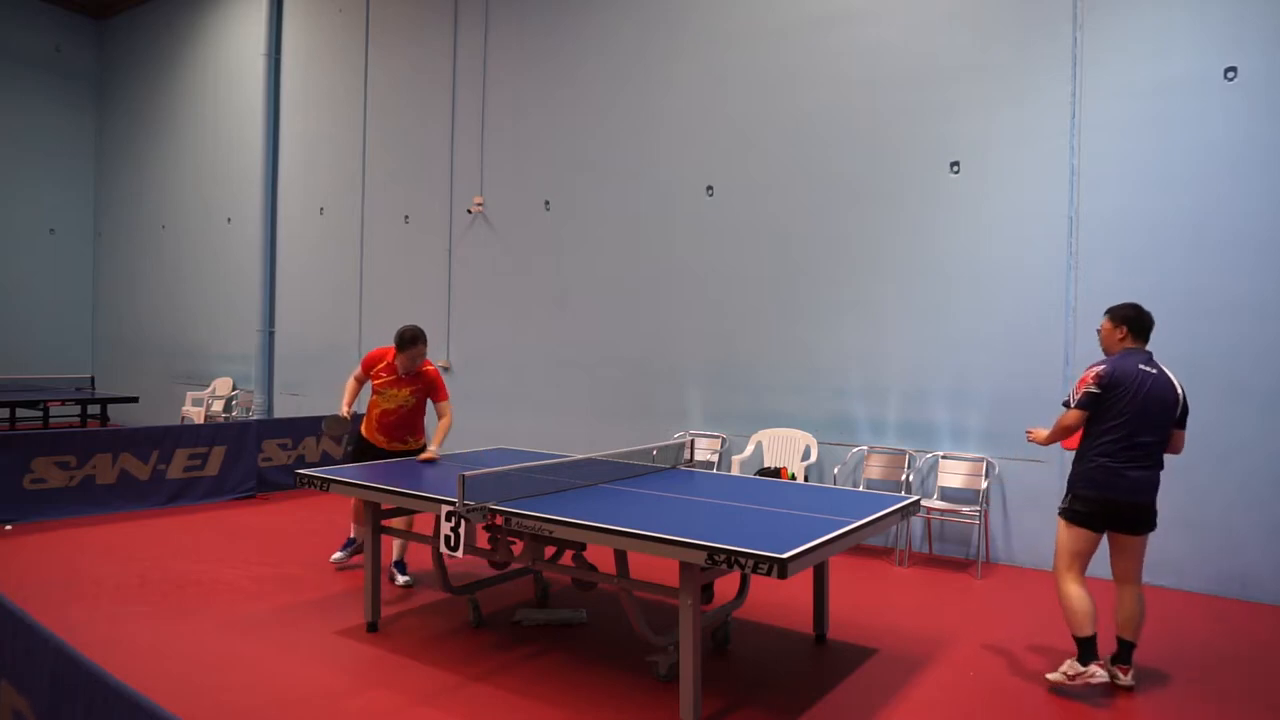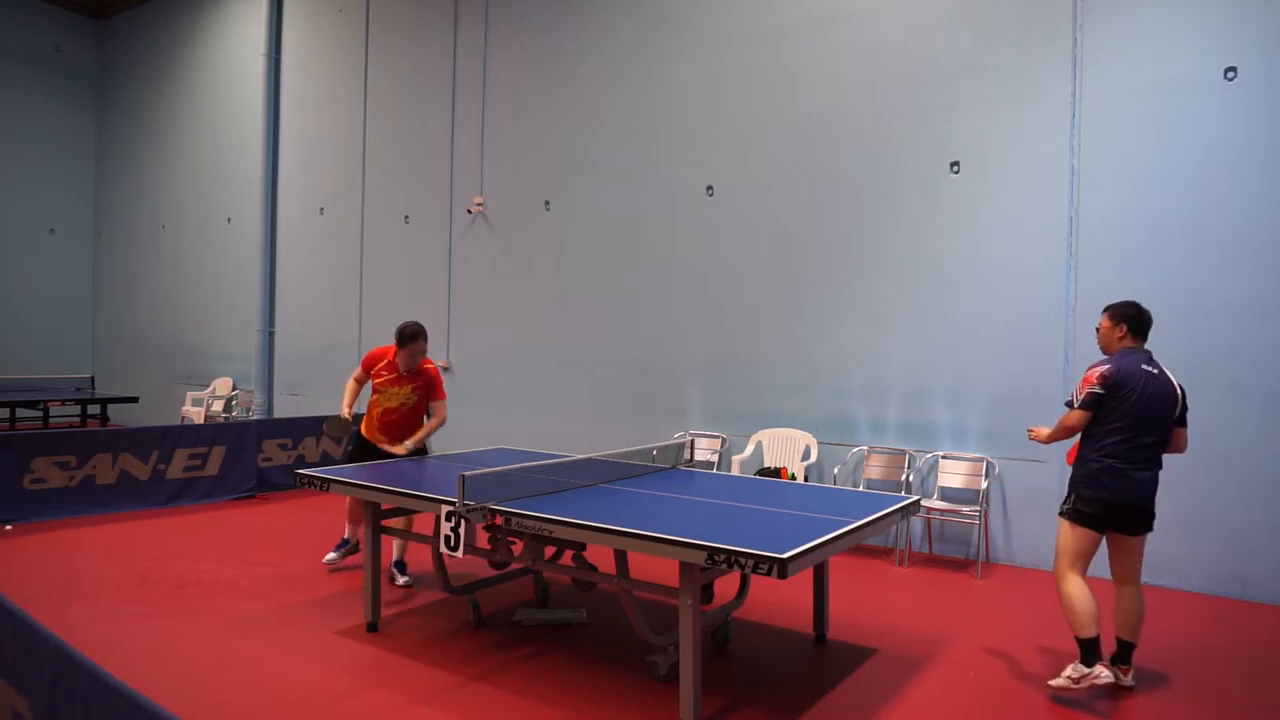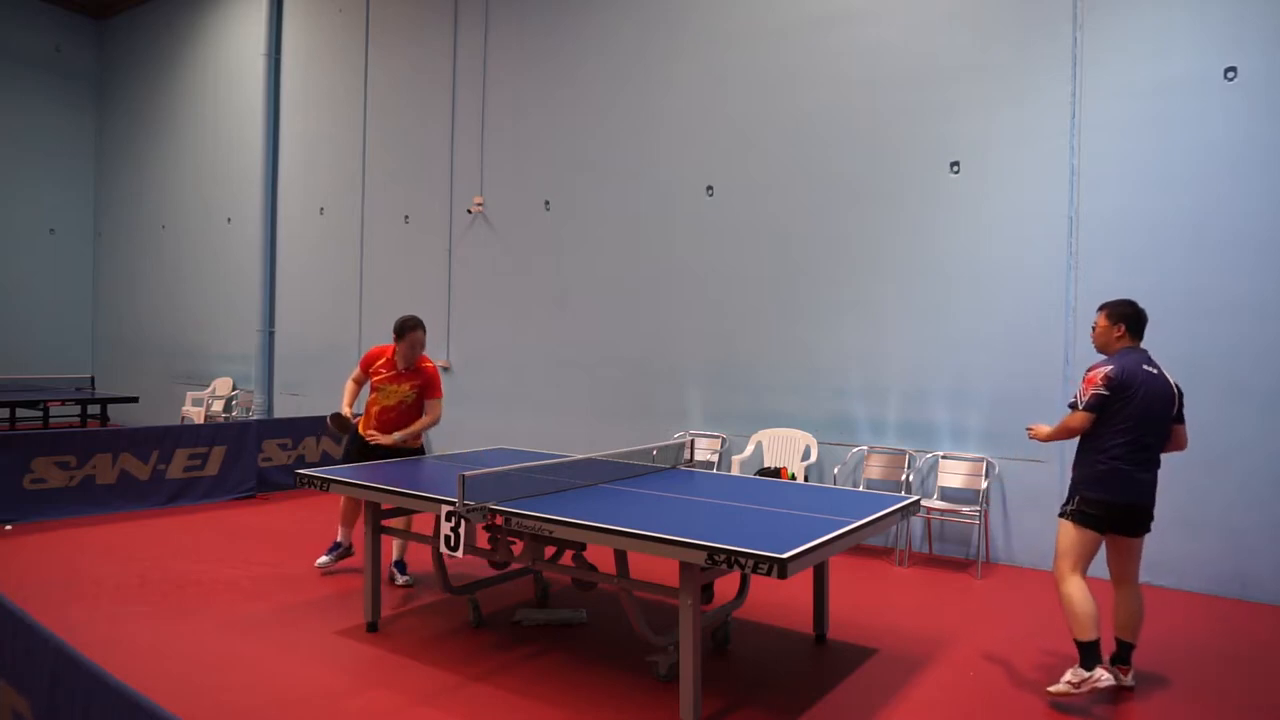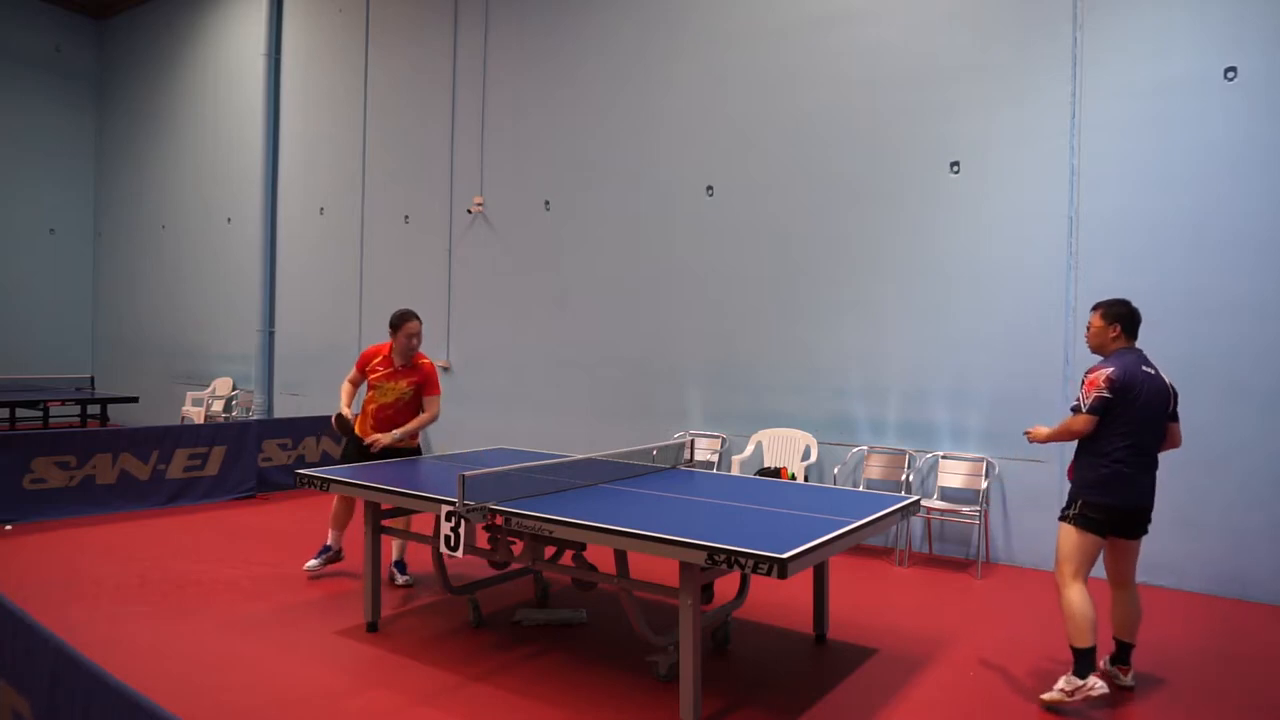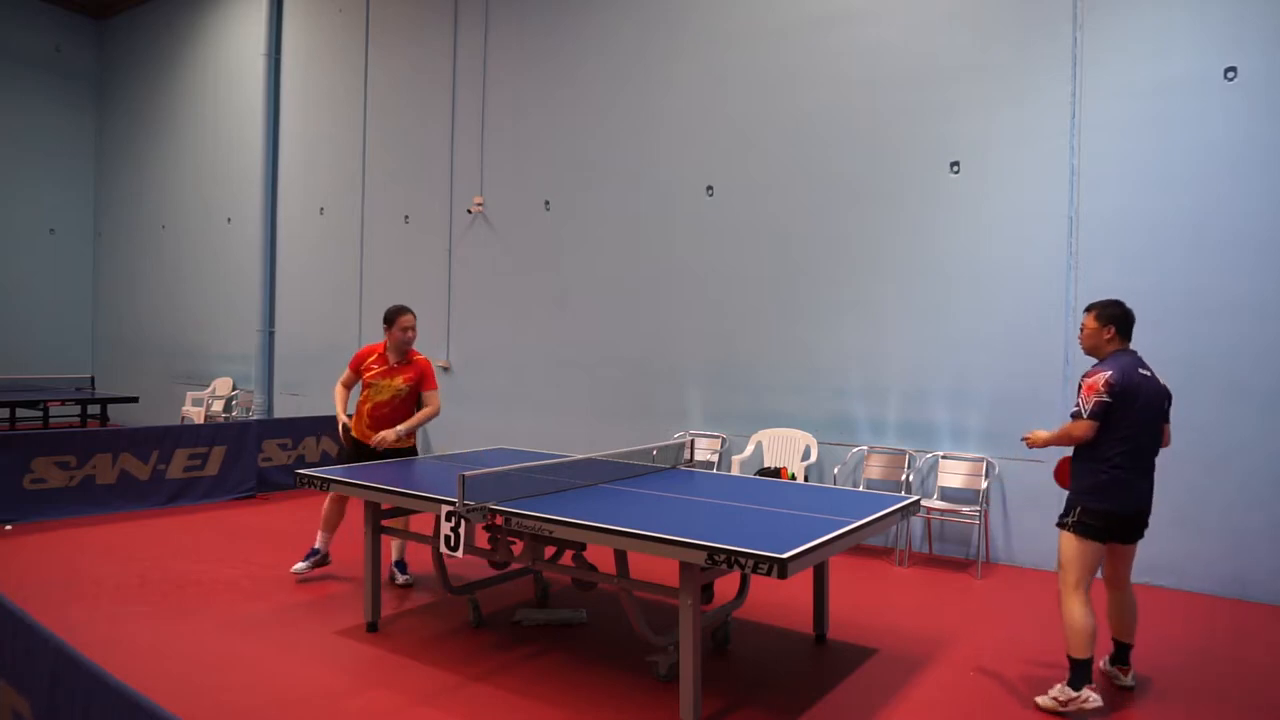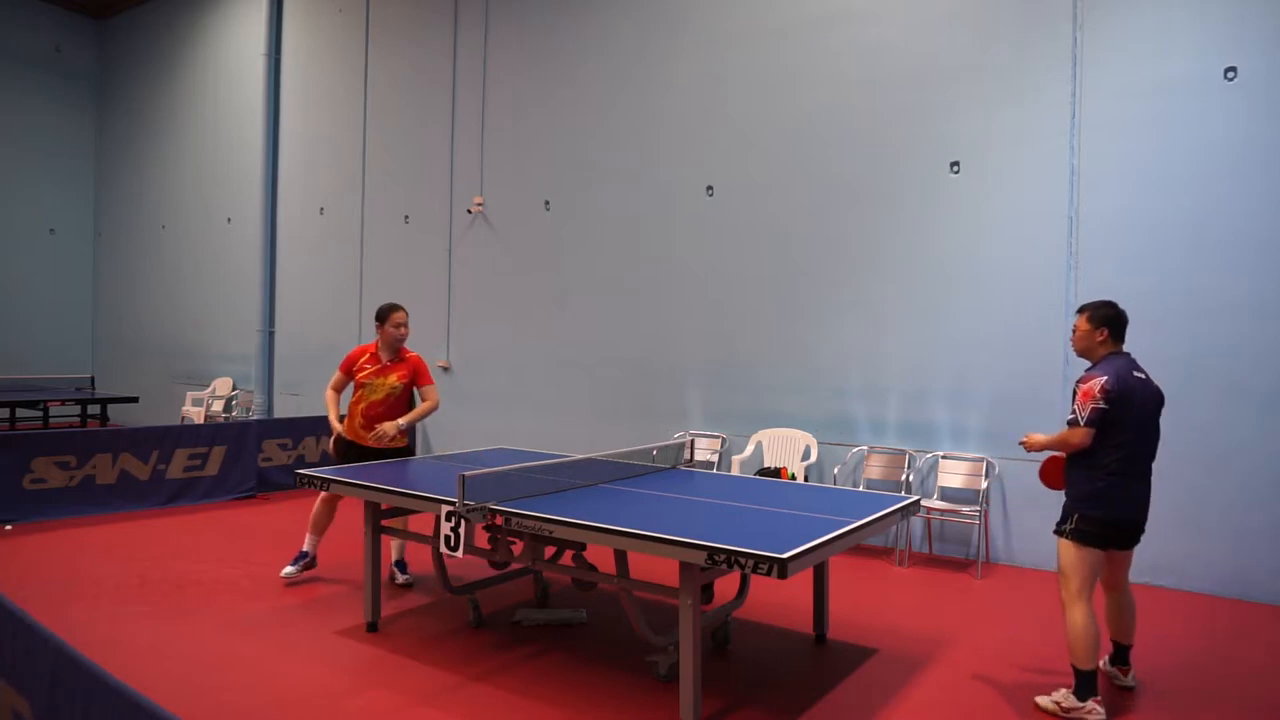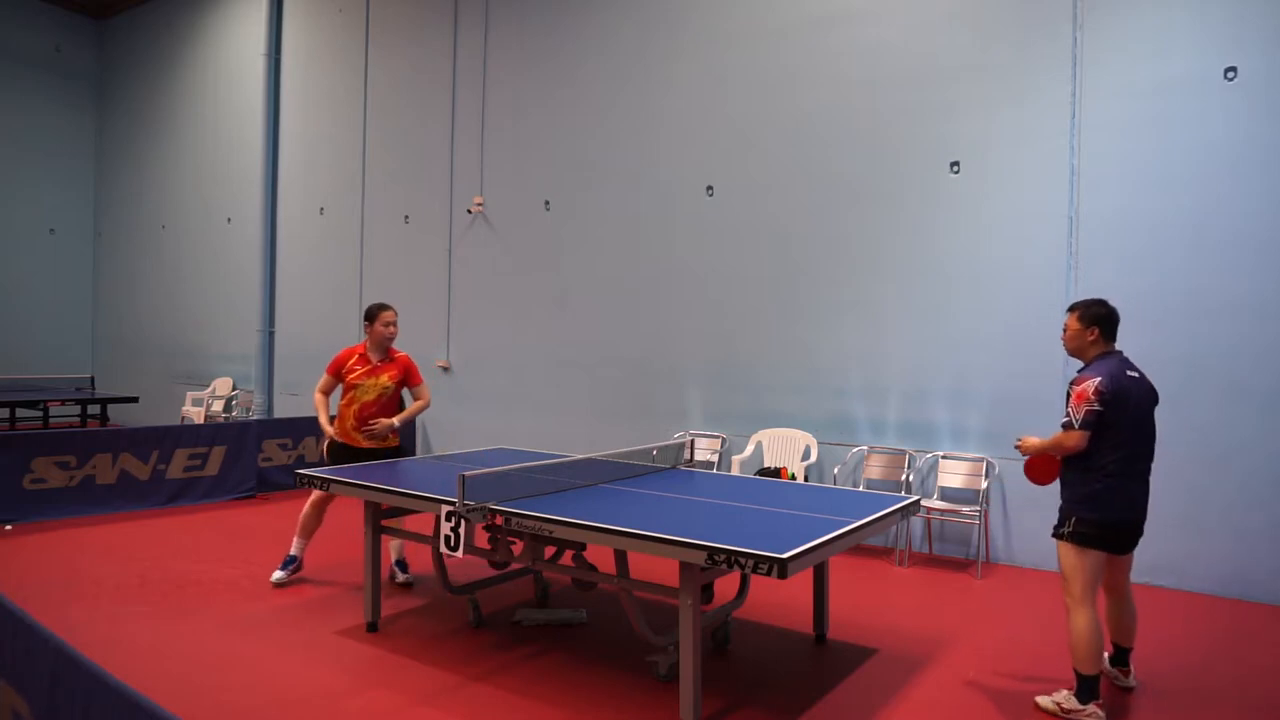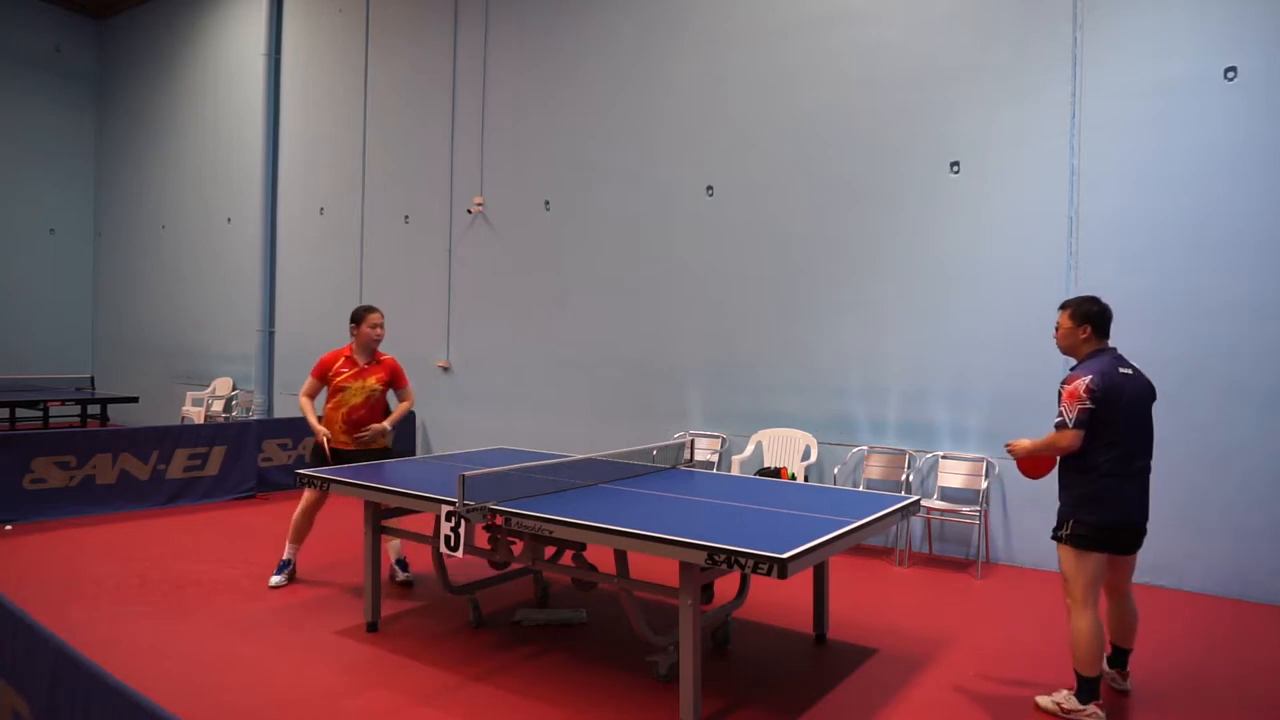
dt=0.1s
person 1, frame 1
left shoulder: (1103, 371)
right shoulder: (1171, 384)
left elbow: (1071, 422)
right elbow: (1176, 444)
left wrist: (1046, 437)
left hip: (1093, 487)
right hip: (1141, 493)
left knee: (1068, 573)
right knee: (1129, 581)
left ankle: (1087, 662)
right ankle: (1122, 664)
person 1, frame 2
left shoulder: (1105, 371)
right shoulder: (1171, 383)
left elbow: (1074, 422)
right elbow: (1178, 443)
left wrist: (1047, 435)
left hip: (1095, 488)
right hip: (1140, 493)
left knee: (1069, 572)
right knee: (1128, 581)
left ankle: (1091, 664)
right ankle: (1122, 665)
person 1, frame 3
left shoulder: (1106, 371)
right shoulder: (1166, 381)
left elbow: (1078, 423)
right elbow: (1178, 440)
left wrist: (1047, 433)
left hip: (1096, 489)
right hip: (1139, 493)
left knee: (1069, 574)
right knee: (1126, 581)
left ankle: (1090, 668)
right ankle: (1122, 665)
person 1, frame 4
left shoulder: (1106, 372)
right shoulder: (1161, 380)
left elbow: (1081, 426)
right elbow: (1172, 439)
left wrist: (1045, 435)
left hip: (1096, 492)
right hip: (1138, 495)
left knee: (1070, 580)
right knee: (1123, 582)
left ankle: (1085, 675)
right ankle: (1121, 665)
person 1, frame 5
left shoulder: (1103, 375)
right shoulder: (1154, 381)
left elbow: (1081, 432)
right elbow: (1163, 439)
left wrist: (1045, 439)
left hip: (1095, 497)
right hip: (1136, 499)
left knee: (1073, 589)
right knee: (1119, 584)
left ankle: (1081, 687)
right ankle: (1121, 665)
person 1, frame 6
left shoulder: (1098, 379)
right shoulder: (1147, 382)
left elbow: (1078, 439)
left wrist: (1042, 443)
left hip: (1092, 504)
right hip: (1133, 504)
left knee: (1075, 598)
right knee: (1117, 586)
right ankle: (1120, 666)
person 1, frame 7
left shoulder: (1091, 381)
right shoulder: (1142, 380)
left elbow: (1073, 442)
left wrist: (1038, 446)
left hip: (1090, 507)
right hip: (1131, 506)
left knee: (1079, 601)
right knee: (1118, 589)
right ankle: (1120, 667)
person 1, frame 8
left shoulder: (1083, 379)
right shoulder: (1139, 377)
left elbow: (1067, 442)
left wrist: (1029, 448)
left hip: (1088, 509)
right hip: (1133, 506)
left knee: (1081, 604)
right knee: (1119, 590)
right ankle: (1118, 668)
person 2, frame 1
left shoulder: (431, 376)
right shoulder: (376, 358)
left elbow: (445, 417)
right elbow: (356, 379)
left wrist: (433, 448)
right wrist: (346, 405)
left hip: (408, 447)
right hip: (370, 439)
left ankle: (397, 563)
right ankle: (355, 540)
person 2, frame 2
left shoulder: (430, 373)
right shoulder: (377, 357)
left elbow: (438, 417)
right elbow: (356, 379)
left wrist: (408, 446)
right wrist: (347, 406)
left hip: (405, 447)
right hip: (369, 438)
left ankle: (397, 563)
right ankle: (350, 540)
person 2, frame 3
left shoulder: (429, 372)
right shoulder: (375, 356)
left elbow: (433, 416)
right elbow: (354, 381)
left wrist: (395, 438)
right wrist: (346, 406)
left hip: (405, 446)
right hip: (366, 437)
left ankle: (397, 564)
right ankle: (343, 544)
person 2, frame 4
left shoulder: (425, 368)
right shoulder: (372, 355)
left elbow: (431, 413)
right elbow: (351, 382)
left wrist: (393, 435)
right wrist: (345, 408)
left hip: (402, 446)
right hip: (363, 438)
right knee: (344, 492)
left ankle: (397, 563)
right ankle: (333, 548)
person 2, frame 5
left shoulder: (421, 366)
right shoulder: (366, 355)
left elbow: (433, 407)
right elbow: (343, 385)
left wrist: (399, 431)
right wrist: (341, 414)
left hip: (398, 446)
right hip: (359, 439)
right knee: (337, 494)
left ankle: (397, 564)
right ankle: (320, 551)
person 2, frame 6
left shoulder: (413, 363)
right shoulder: (357, 356)
left elbow: (432, 402)
right elbow: (333, 389)
left wrist: (399, 424)
right wrist: (333, 420)
left hip: (392, 446)
right hip: (352, 440)
right knee: (329, 496)
left ankle: (397, 563)
right ankle: (307, 554)
person 2, frame 7
left shoulder: (403, 363)
right shoulder: (345, 358)
left elbow: (424, 400)
right elbow: (320, 393)
left wrist: (395, 422)
right wrist: (326, 425)
left hip: (384, 446)
right hip: (345, 443)
right knee: (319, 499)
left ankle: (398, 564)
right ankle: (294, 559)
person 2, frame 8
left shoulder: (389, 365)
right shoulder: (331, 360)
left elbow: (408, 401)
right elbow: (305, 396)
left wrist: (386, 426)
right wrist: (316, 426)
left hip: (372, 448)
right hip: (332, 445)
right knee: (310, 503)
left ankle: (398, 563)
right ankle: (288, 562)
